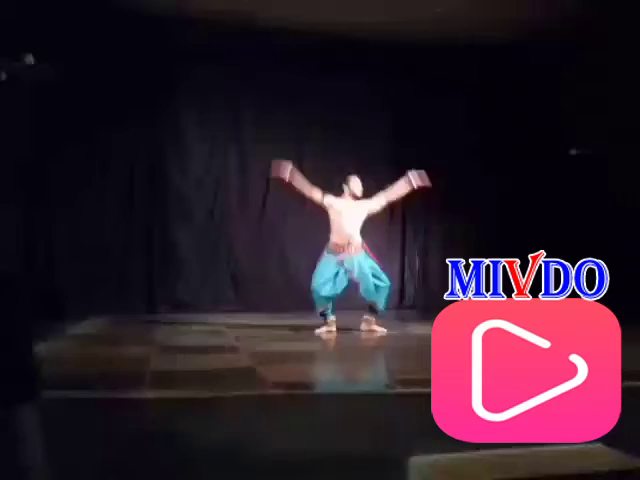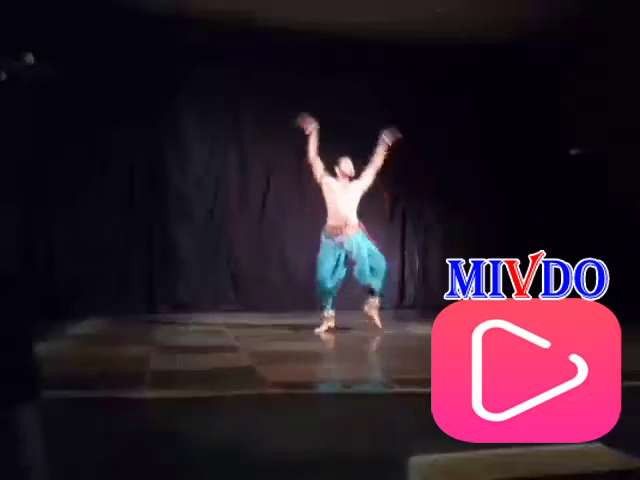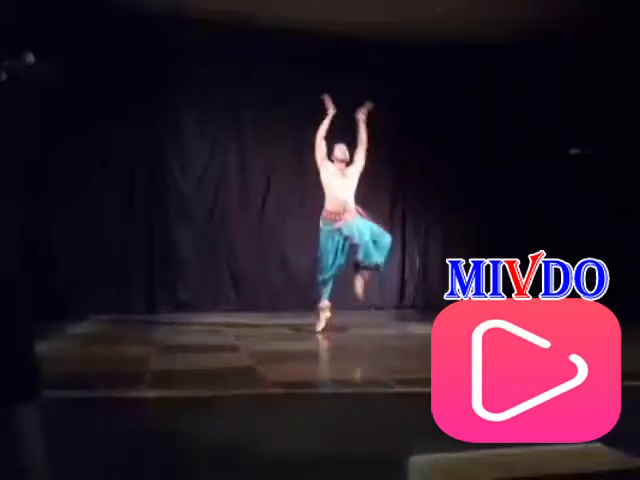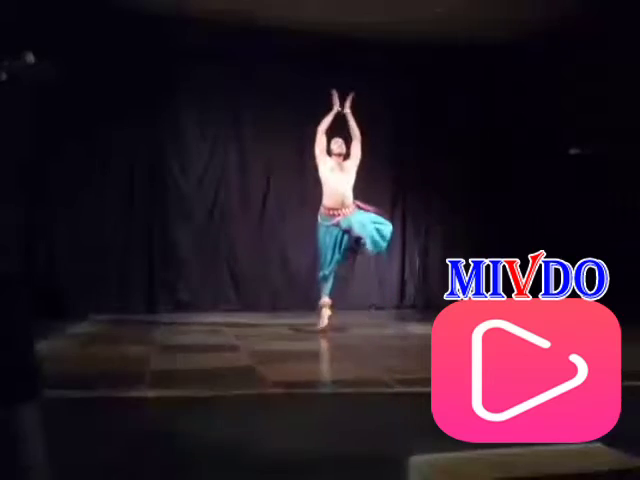
dt=0.1s
person 1, frame 1
left shoulder: (365, 206)
right shoulder: (333, 203)
left elbow: (388, 195)
right elbow: (311, 191)
left wrist: (409, 181)
right wrist: (291, 174)
left hip: (356, 255)
right hip: (334, 255)
left knee: (379, 284)
right knee: (320, 287)
left ankle: (370, 321)
right ankle: (329, 322)
person 1, frame 2
left shoulder: (358, 185)
right shoulder: (328, 182)
left elbow: (374, 165)
right elbow: (313, 159)
left wrist: (383, 143)
right wrist: (313, 133)
left hip: (354, 235)
right hip: (333, 237)
left knee: (374, 265)
right knee: (327, 277)
left ankle: (372, 303)
right ankle: (328, 317)
person 1, frame 3
left shoulder: (354, 171)
right shoulder: (325, 168)
left elbow: (362, 146)
right elbow: (319, 139)
left wrist: (361, 120)
right wrist: (329, 115)
left hip: (353, 221)
right hip: (331, 223)
left knee: (381, 241)
right knee: (329, 267)
left ankle: (361, 271)
right ankle: (324, 308)
person 1, frame 4
left shoulder: (351, 165)
right shoulder: (324, 163)
left elbow: (356, 138)
right elbow: (320, 133)
left wrist: (348, 113)
right wrist: (335, 110)
left hip: (351, 215)
right hip: (329, 218)
left knee: (382, 230)
right knee: (328, 262)
left ankle: (357, 246)
right ankle: (325, 304)
